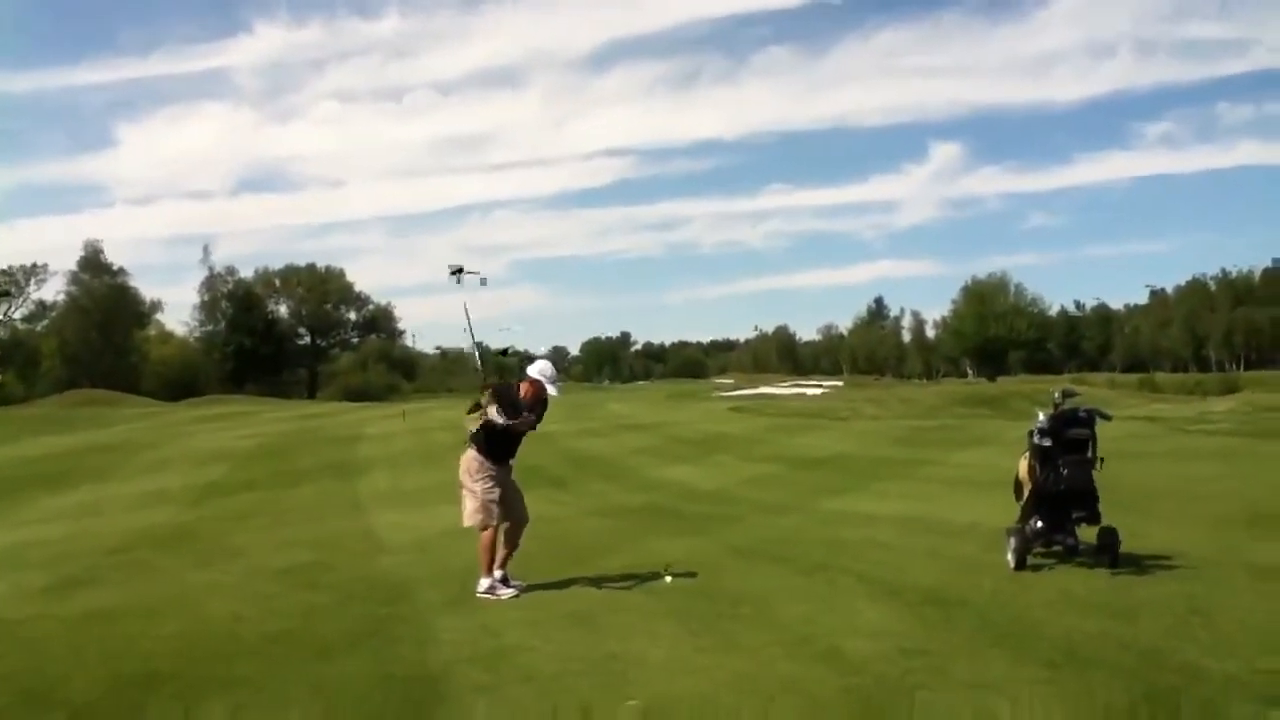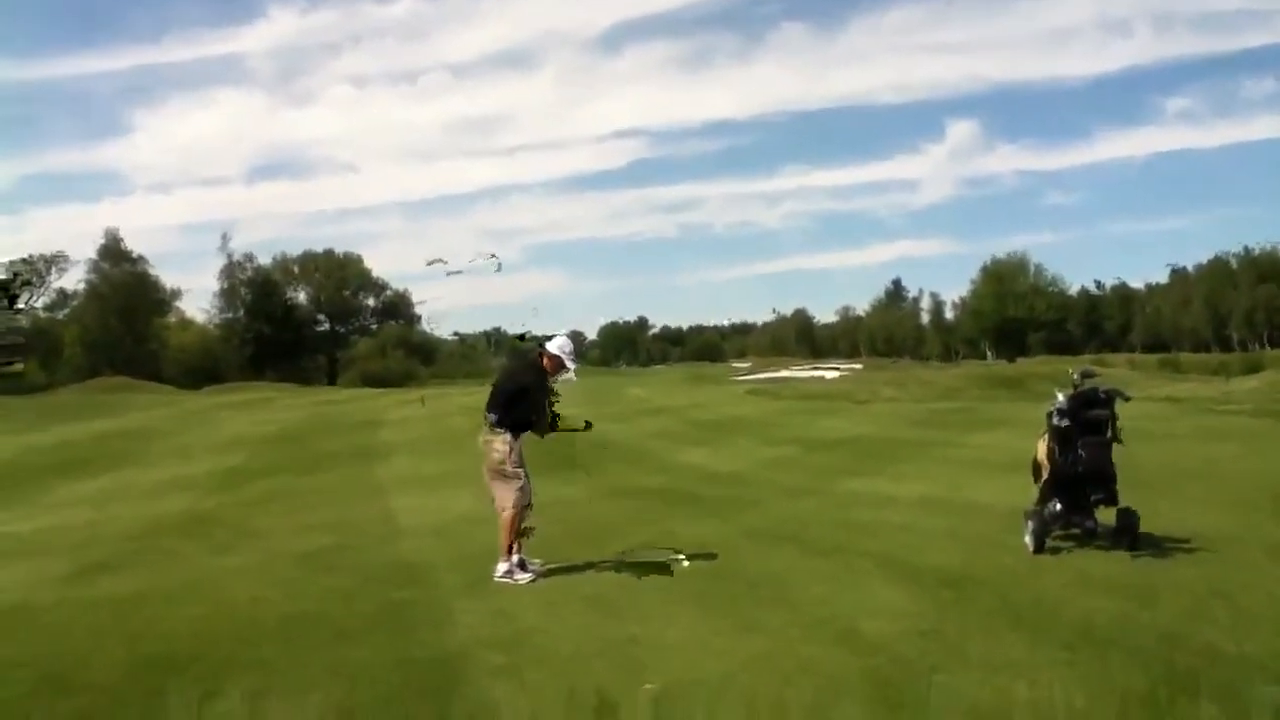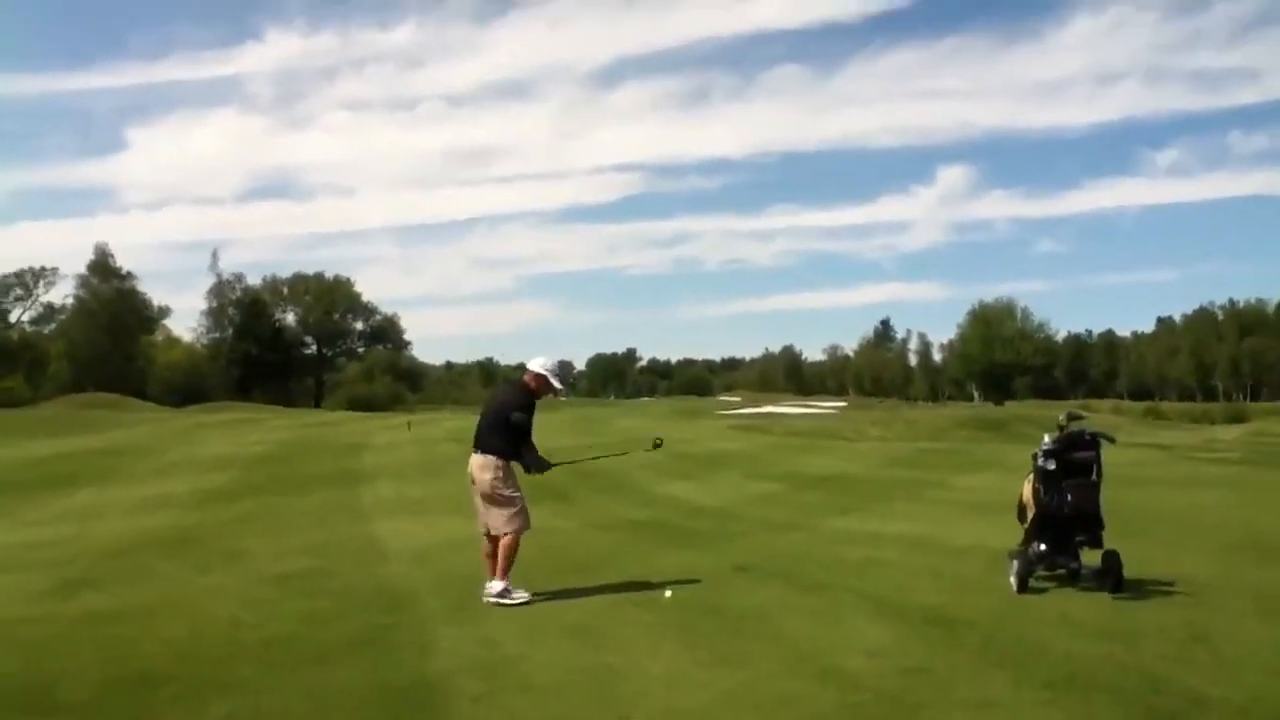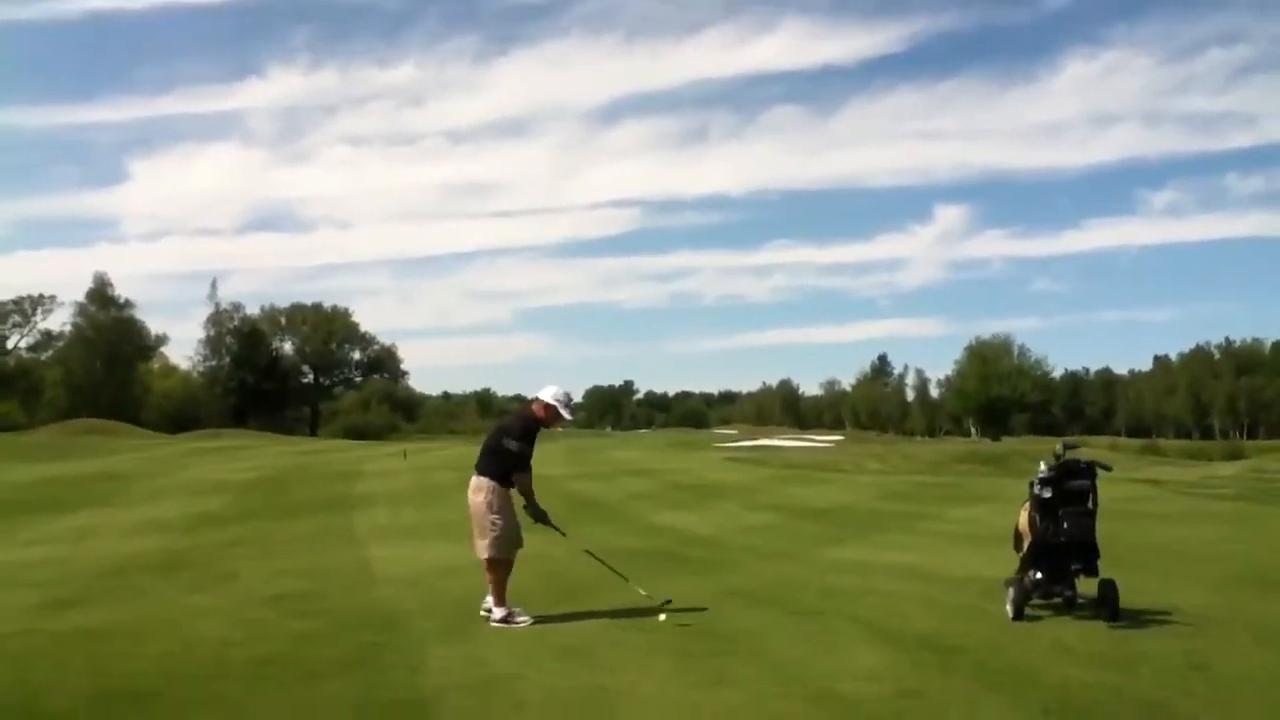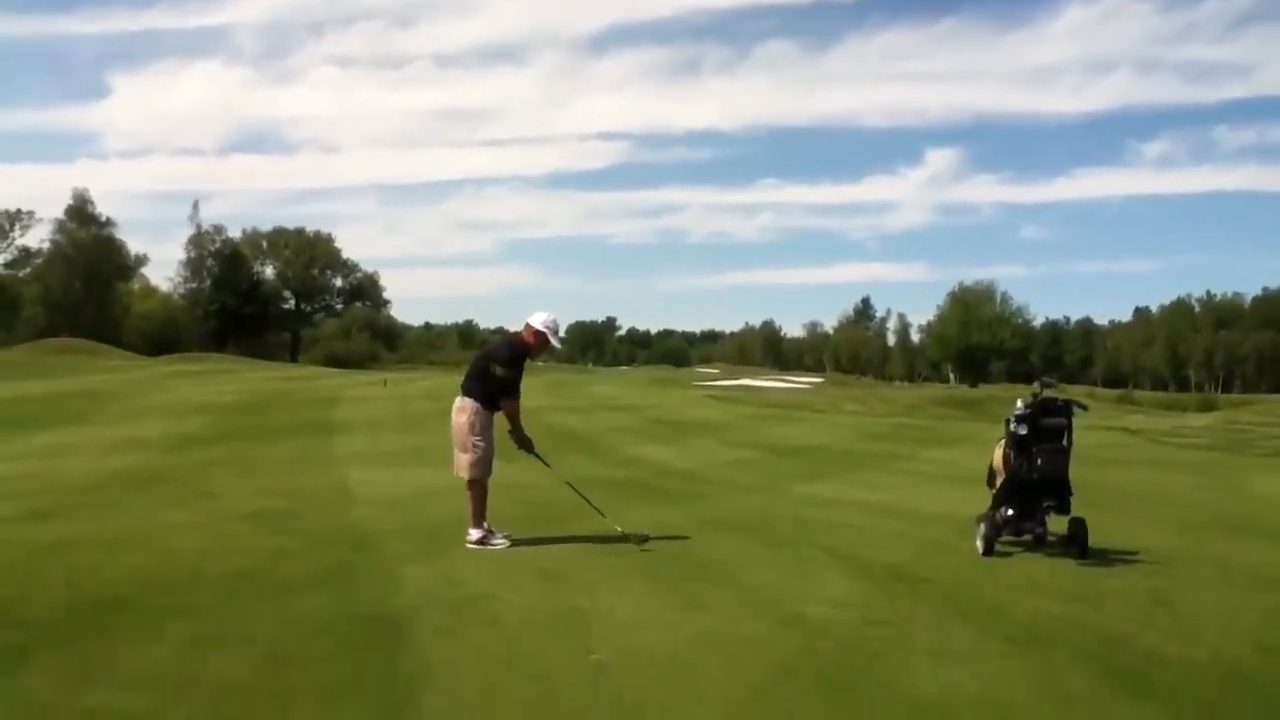
dt=0.5s
person 1, frame 1
left shoulder: (539, 403)
right shoulder: (496, 393)
left elbow: (527, 424)
right elbow: (469, 427)
left wrist: (507, 423)
right wrist: (485, 415)
left hip: (501, 464)
right hip: (478, 461)
left knee: (518, 520)
right knee: (489, 521)
left ankle: (499, 573)
right ankle: (486, 582)
person 1, frame 2
left shoulder: (527, 366)
right shoulder: (532, 376)
right elbow: (539, 422)
right wrist: (550, 427)
left hip: (502, 436)
right hip: (502, 439)
left knee: (519, 500)
right knee: (514, 502)
left ankle: (516, 557)
right ankle: (504, 566)
person 1, frame 3
left shoulder: (507, 391)
right shoulder: (522, 399)
right elbow: (523, 441)
left wrist: (528, 461)
right wrist: (537, 462)
left hip: (481, 461)
right hip: (495, 465)
left knee: (492, 529)
right knee: (512, 526)
left ankle: (492, 584)
right ankle: (500, 585)
person 1, frame 4
left shoulder: (525, 423)
right shoulder: (519, 426)
left elbow: (521, 469)
right elbow: (517, 472)
left wrist: (531, 503)
right wrist: (533, 505)
left hip: (495, 487)
right hip: (489, 488)
left knee: (507, 548)
right knee: (497, 551)
left ankle: (493, 600)
right ankle: (499, 611)
person 1, frame 5
left shoulder: (515, 349)
right shoulder: (507, 351)
left elbow: (510, 395)
right elbow: (506, 398)
left wrist: (518, 431)
right wrist: (519, 432)
left hip: (480, 410)
right hip: (472, 409)
left knee: (481, 472)
right knee: (476, 473)
left ankle: (481, 526)
right ankle: (476, 533)
